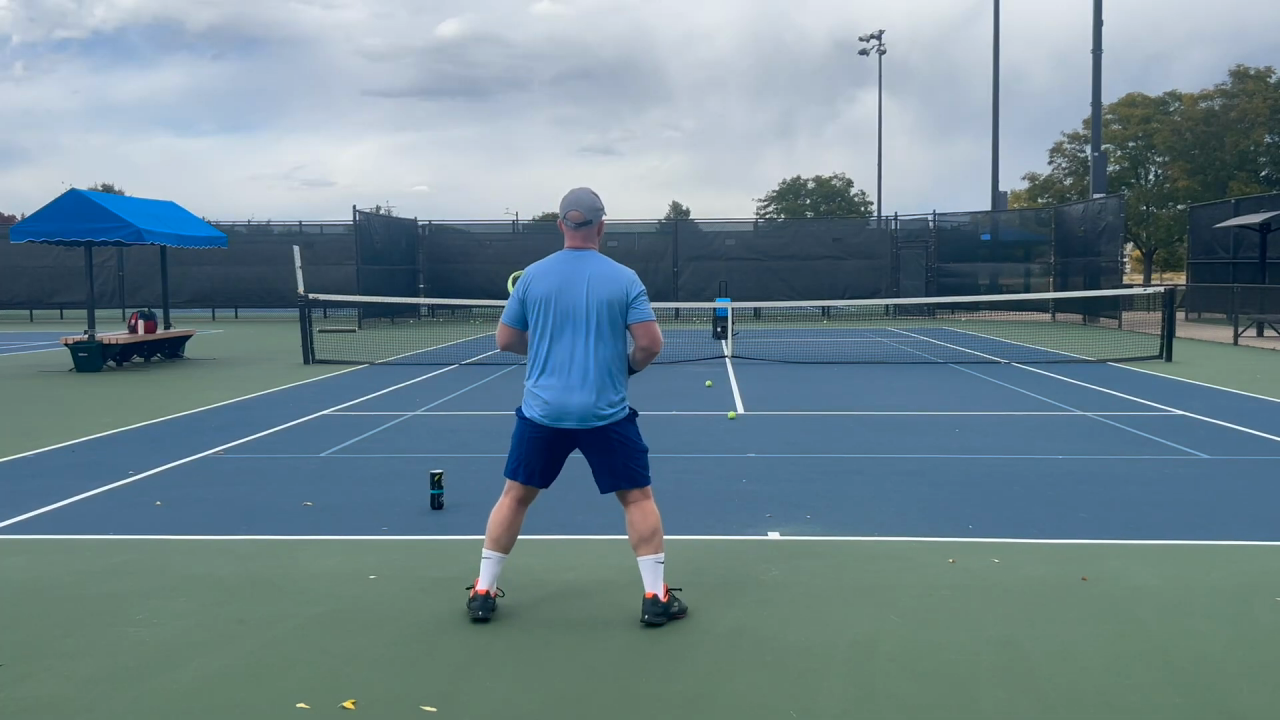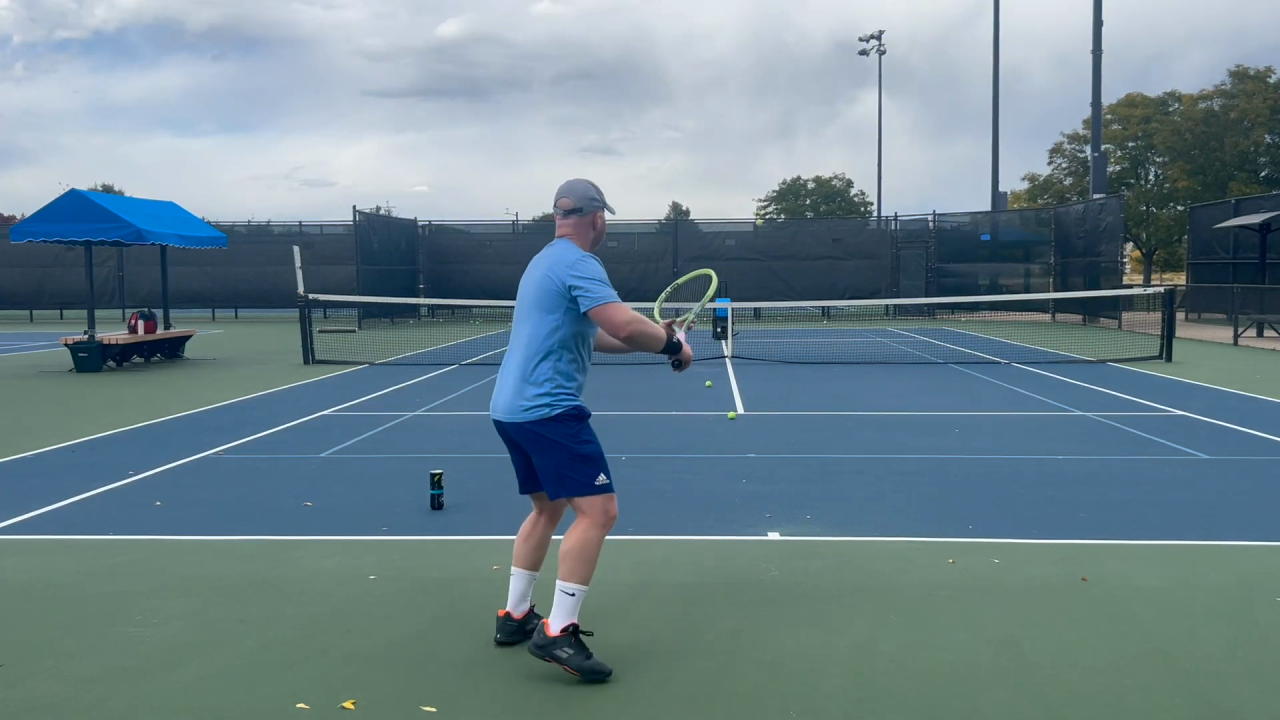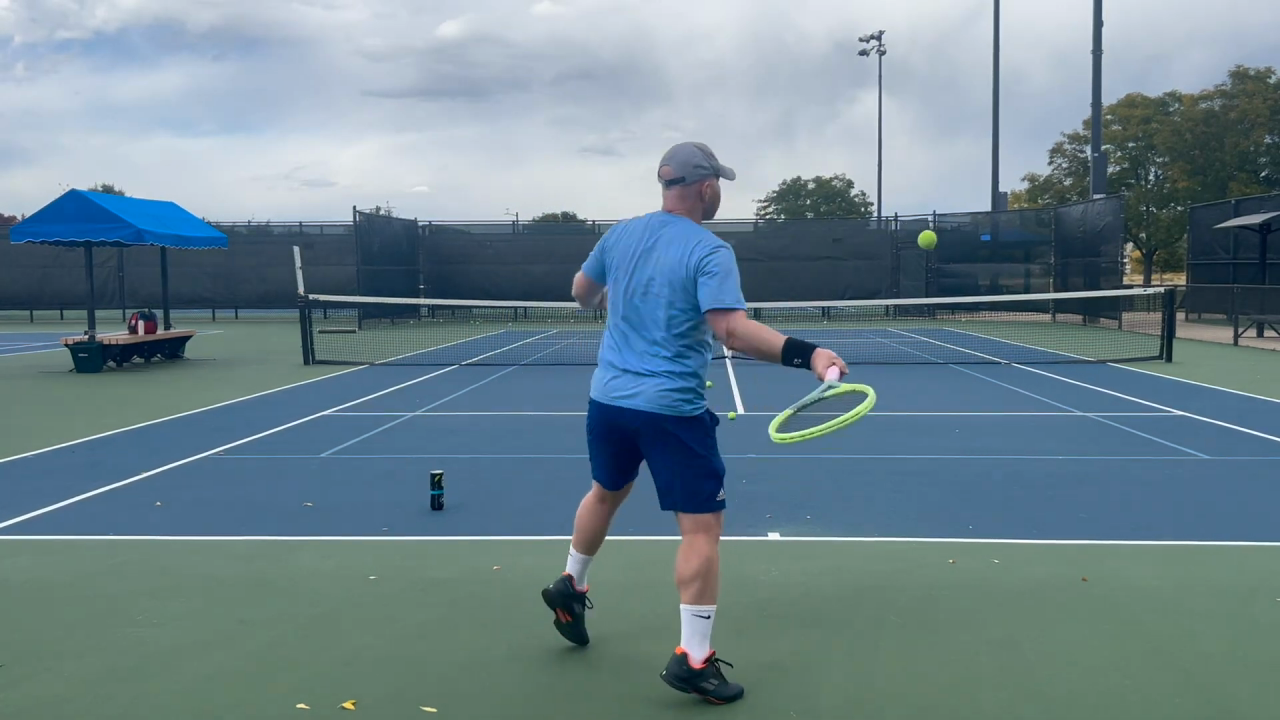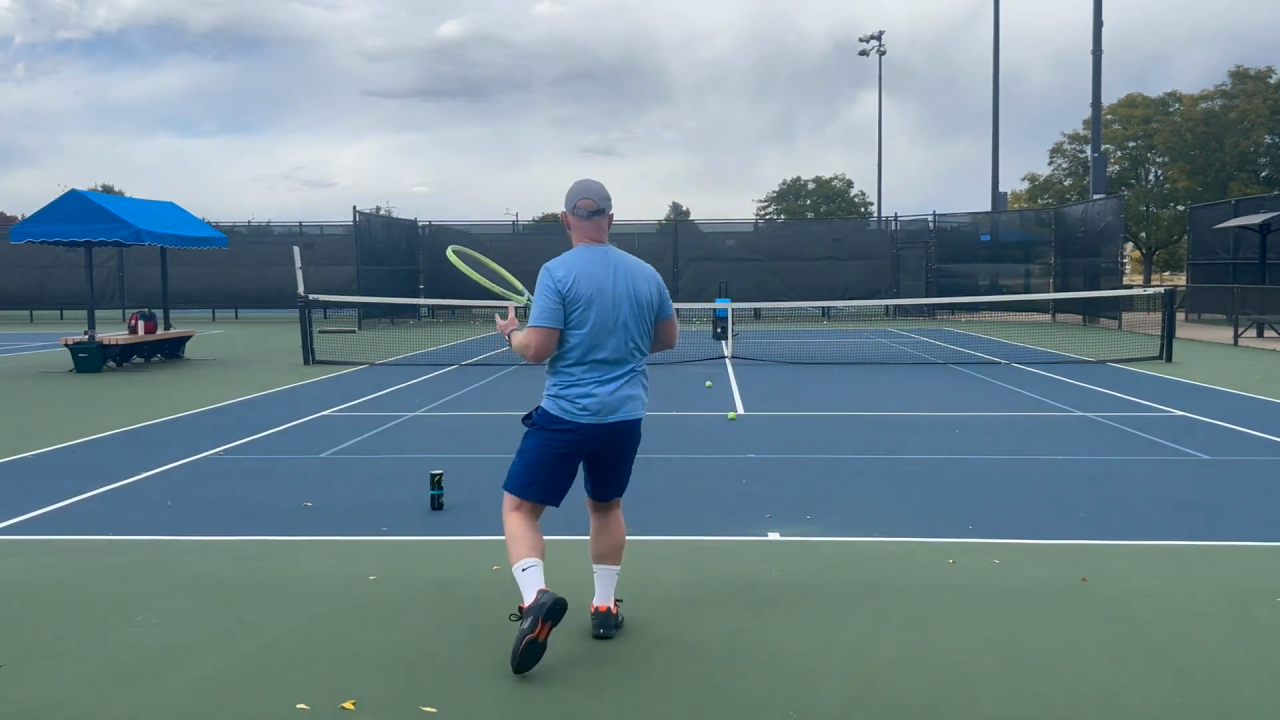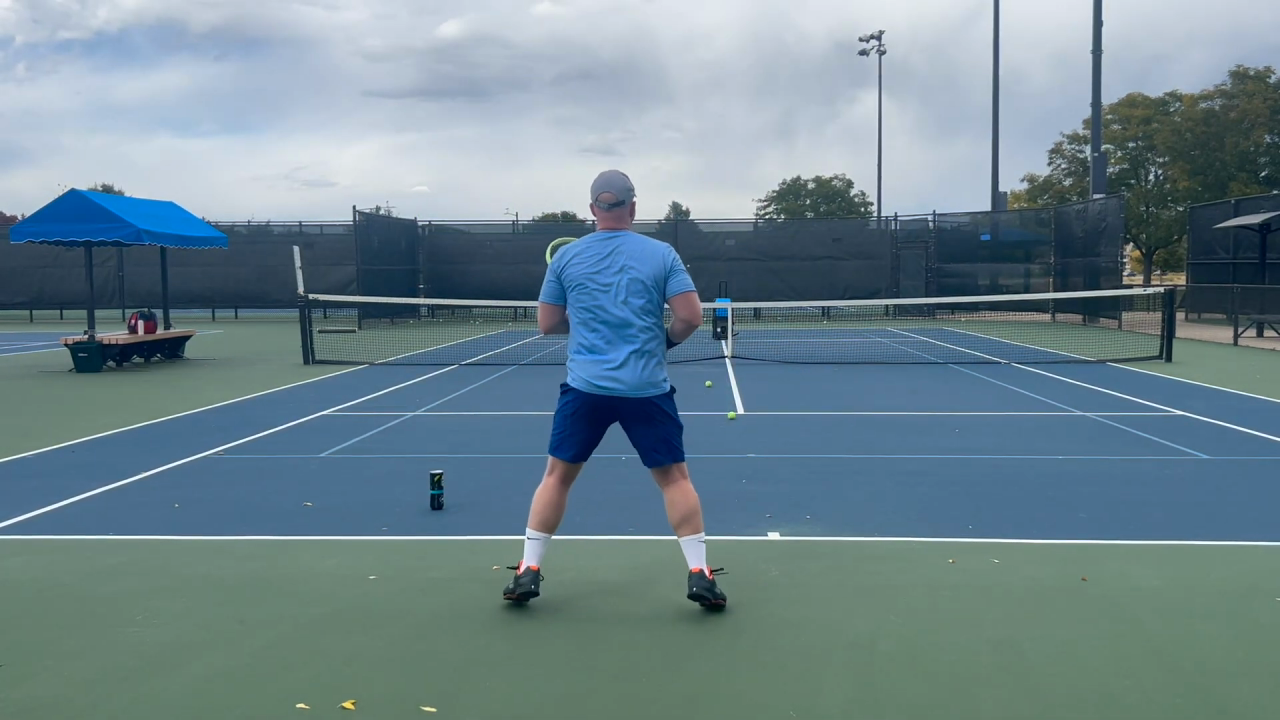
dt=1s
person 1, frame 1
left shoulder: (532, 276)
right shoulder: (625, 279)
left elbow: (506, 341)
right elbow: (651, 344)
right wrist: (627, 366)
left hip: (542, 412)
right hip: (606, 414)
left knee: (514, 496)
right knee: (638, 497)
left ankle: (483, 593)
right ankle: (656, 597)
person 1, frame 2
left shoulder: (544, 262)
right shoulder: (579, 264)
left elbow: (586, 336)
right elbow: (622, 324)
left wrist: (647, 338)
right wrist: (672, 344)
left hip: (511, 408)
right hip: (548, 409)
left knee: (547, 506)
right knee: (598, 511)
left ankle: (516, 615)
right ankle: (558, 631)
person 1, frame 3
left shoulder: (621, 234)
right shoulder: (710, 250)
left elbow: (581, 292)
right elbow: (734, 331)
right wrist: (806, 354)
left hip: (607, 400)
right hip: (672, 408)
left knee: (606, 493)
right knee: (701, 528)
left ankle: (570, 589)
right ankle: (693, 658)
person 1, frame 4
left shoulder: (557, 272)
right shoulder: (647, 274)
left elbow: (537, 350)
right elbow: (667, 340)
left wrist: (511, 333)
left hip: (565, 416)
right hip: (625, 418)
left knee: (518, 508)
right knee: (606, 507)
left ankle: (536, 599)
right ankle: (605, 608)
person 1, frame 5
left shoulder: (565, 257)
right shoulder: (662, 254)
left elbow: (547, 324)
right elbow: (691, 316)
right wrist: (668, 338)
left hip: (585, 388)
right hip: (646, 389)
left knee: (557, 475)
right knee: (675, 477)
left ankle: (528, 572)
right ankle: (700, 574)
